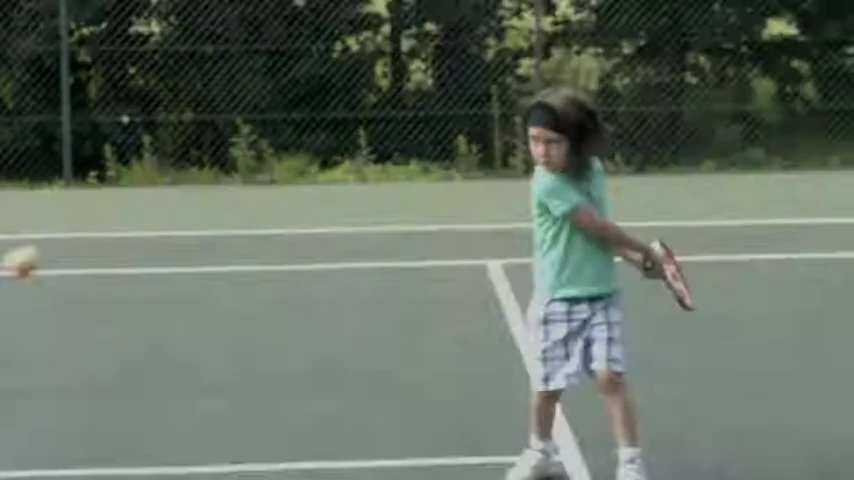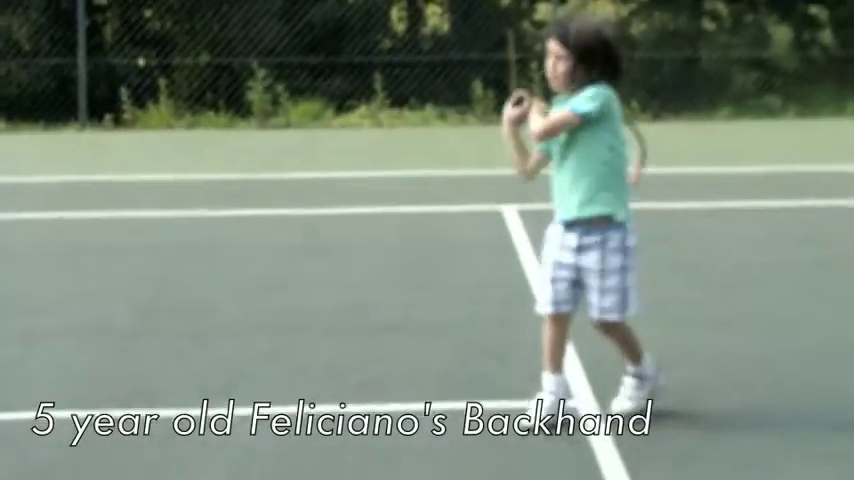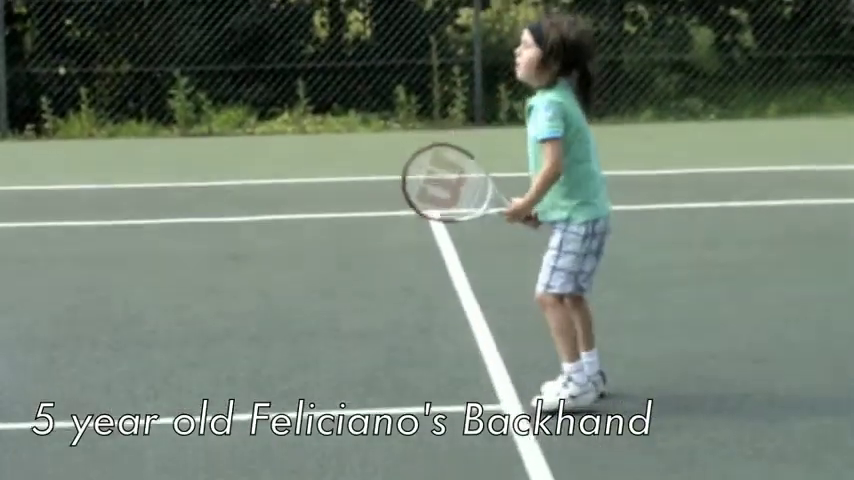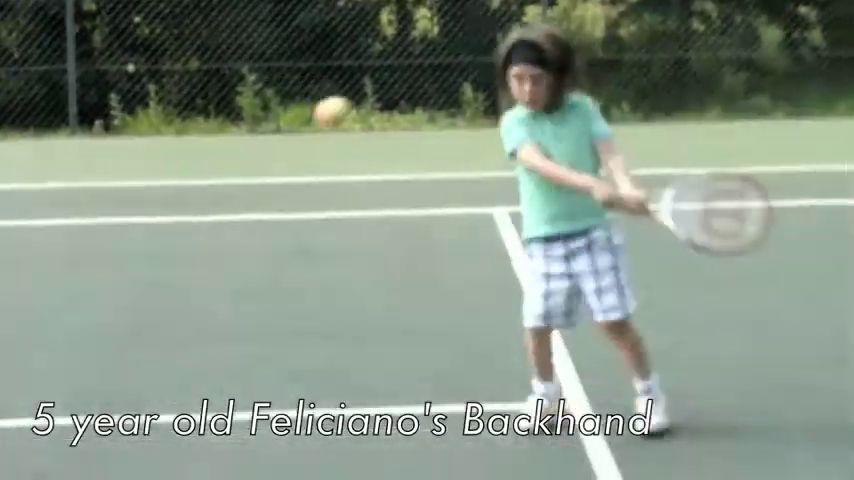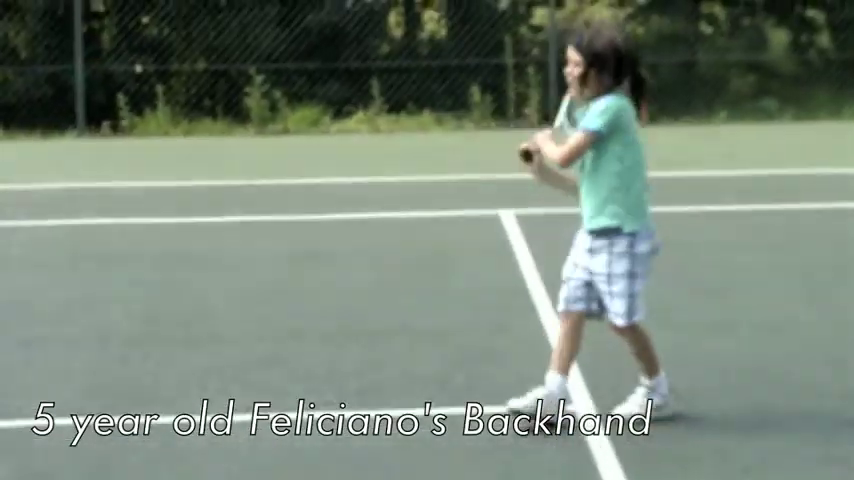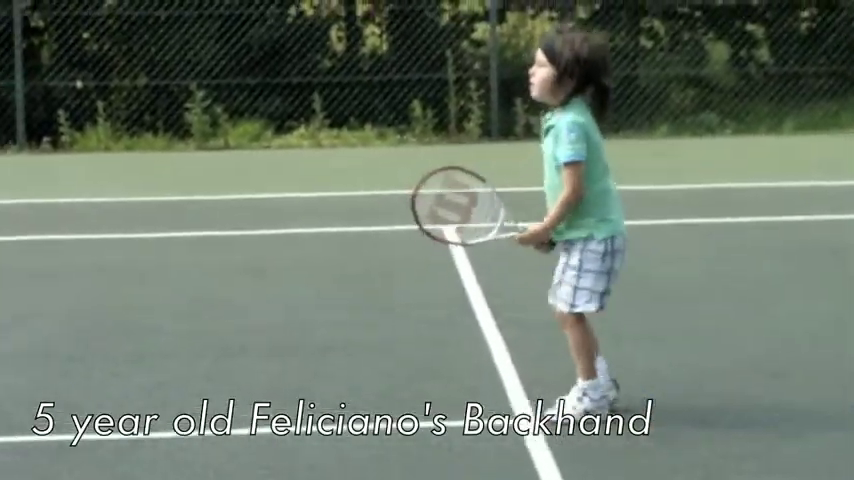
dt=0.7s
person 1, frame 1
left shoulder: (593, 170)
right shoulder: (547, 185)
right elbow: (598, 228)
left wrist: (629, 254)
right wrist: (642, 250)
left hip: (603, 297)
right hip: (559, 303)
left knee: (611, 377)
right knee: (548, 386)
person 1, frame 2
left shoulder: (599, 97)
right shoulder: (558, 114)
left elbow: (542, 129)
right elbow: (527, 169)
left wrist: (535, 110)
right wrist: (510, 123)
left hip: (605, 231)
right hip: (564, 230)
left knee: (607, 318)
right knee: (555, 313)
left ankle: (640, 375)
right ankle: (552, 395)
person 1, frame 3
left shoulder: (549, 105)
right shoulder: (555, 98)
left elbow: (553, 167)
left wrist: (527, 203)
right wrist: (534, 205)
left hip: (576, 217)
right hip: (579, 214)
left knee: (550, 296)
right knee: (570, 295)
left ankle: (577, 382)
right ankle: (588, 372)
person 1, frame 4
left shoulder: (581, 109)
right shoulder: (513, 123)
left elbow: (611, 156)
right elbow: (541, 166)
left wrist: (626, 189)
right wrist: (591, 186)
left hip: (592, 234)
right hip: (544, 241)
left knee: (614, 321)
right knee: (537, 325)
left ankle: (649, 393)
right ankle: (545, 395)
person 1, frame 5
left shoulder: (610, 108)
right shoulder: (597, 111)
left elbow: (565, 158)
right elbow: (579, 182)
left wrist: (544, 143)
right wrist: (540, 156)
left hip: (620, 236)
right hip: (593, 233)
left knee: (624, 321)
right knee: (570, 312)
left ankle: (656, 391)
right ankle: (552, 393)
person 1, frame 6
left shoulder: (570, 124)
right shoulder: (565, 118)
left elbow: (573, 190)
left wrist: (545, 228)
right wrist: (551, 227)
left hip: (593, 236)
right hip: (583, 234)
left knee: (570, 312)
right knee: (569, 310)
left ankle: (591, 394)
right ankle: (599, 383)
